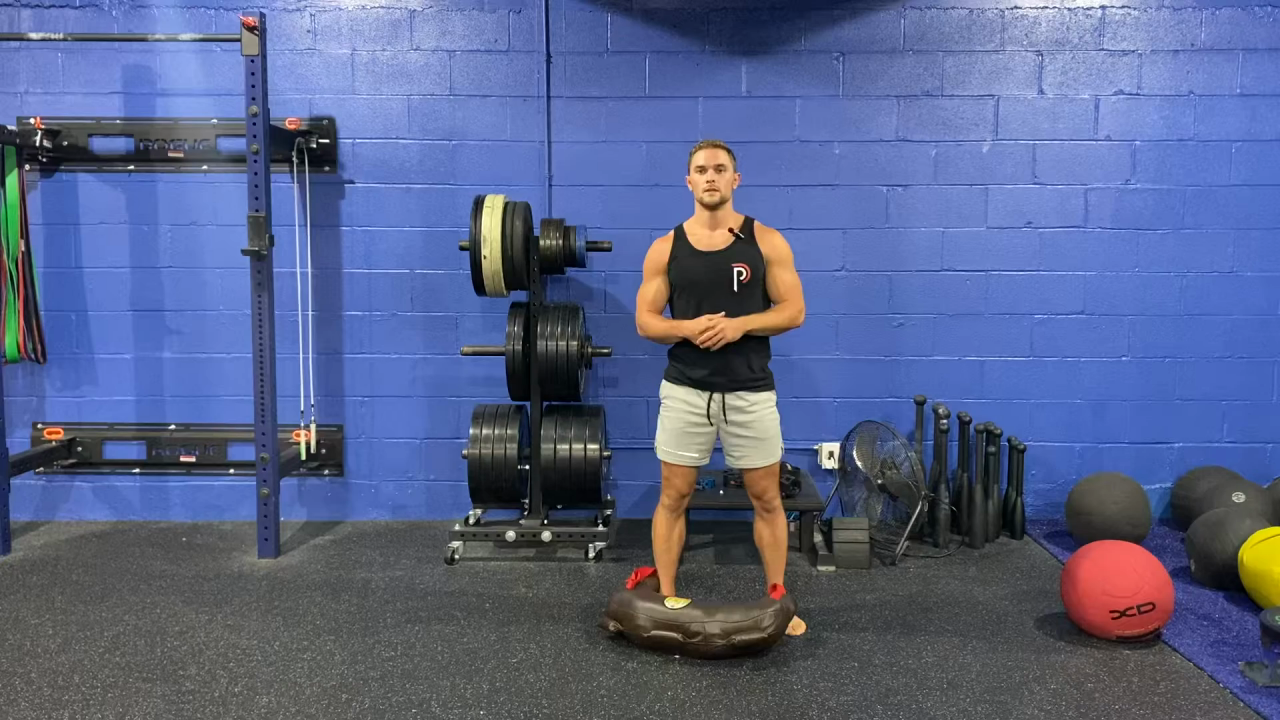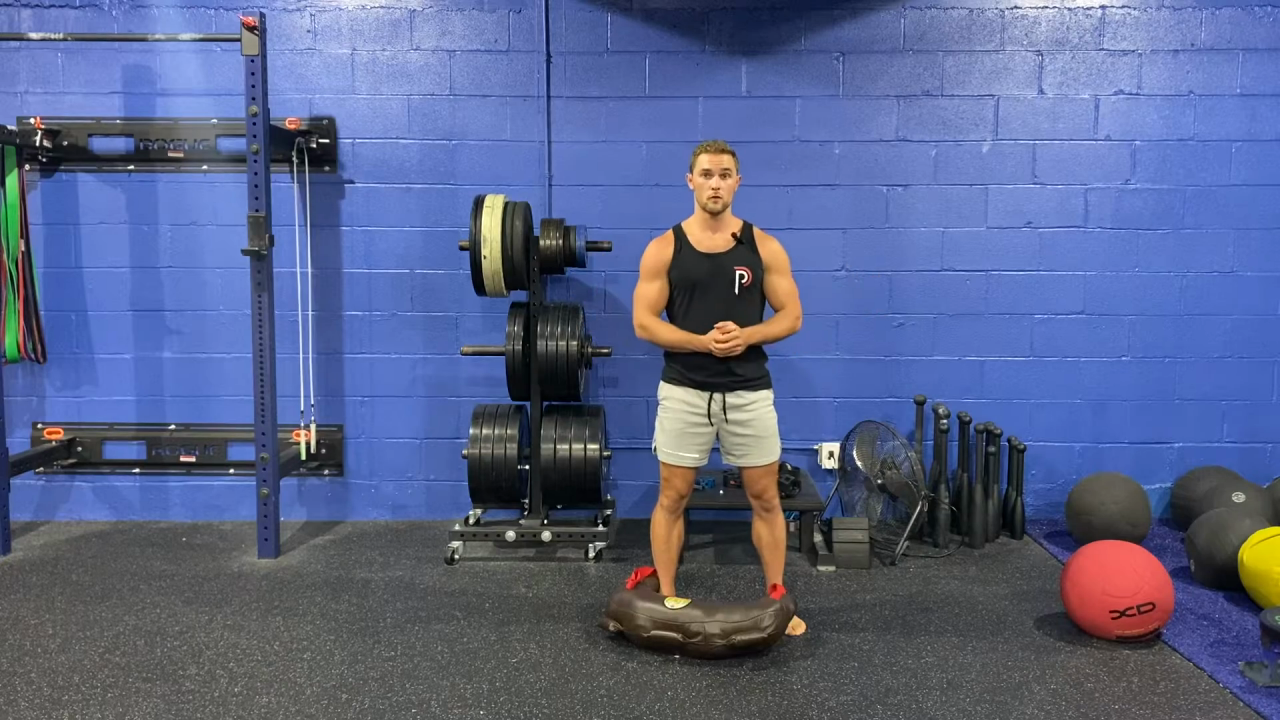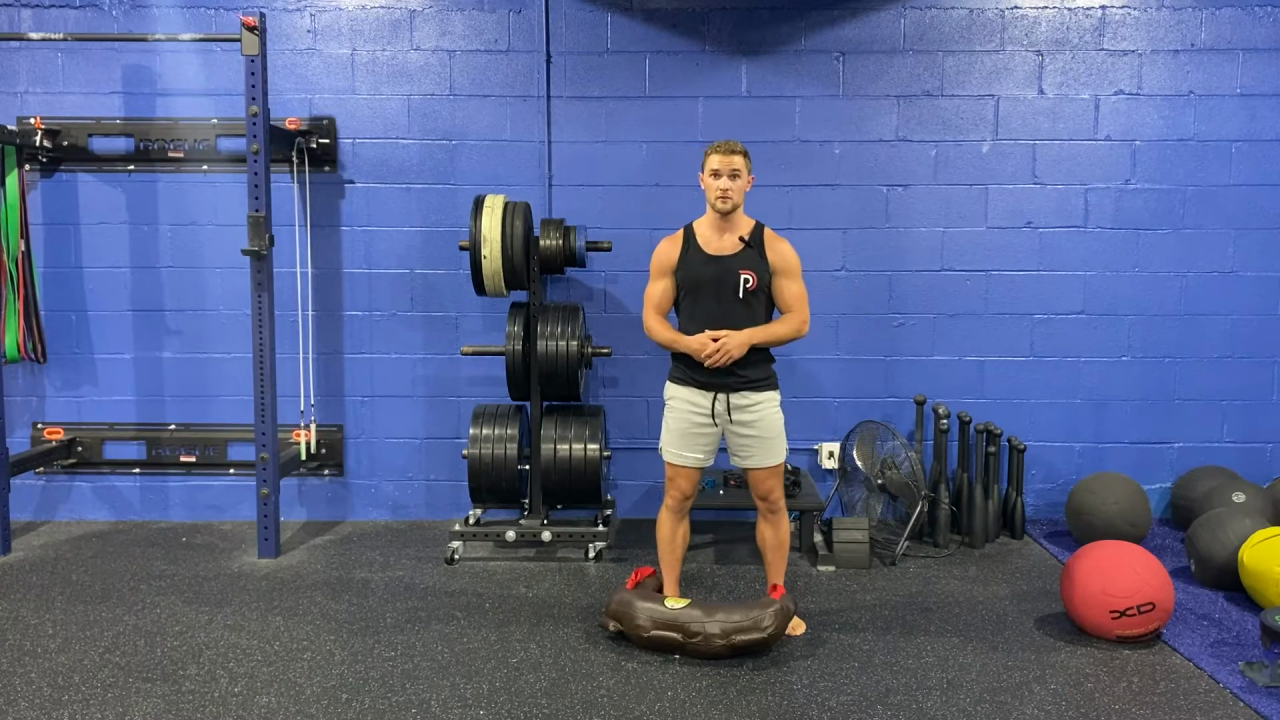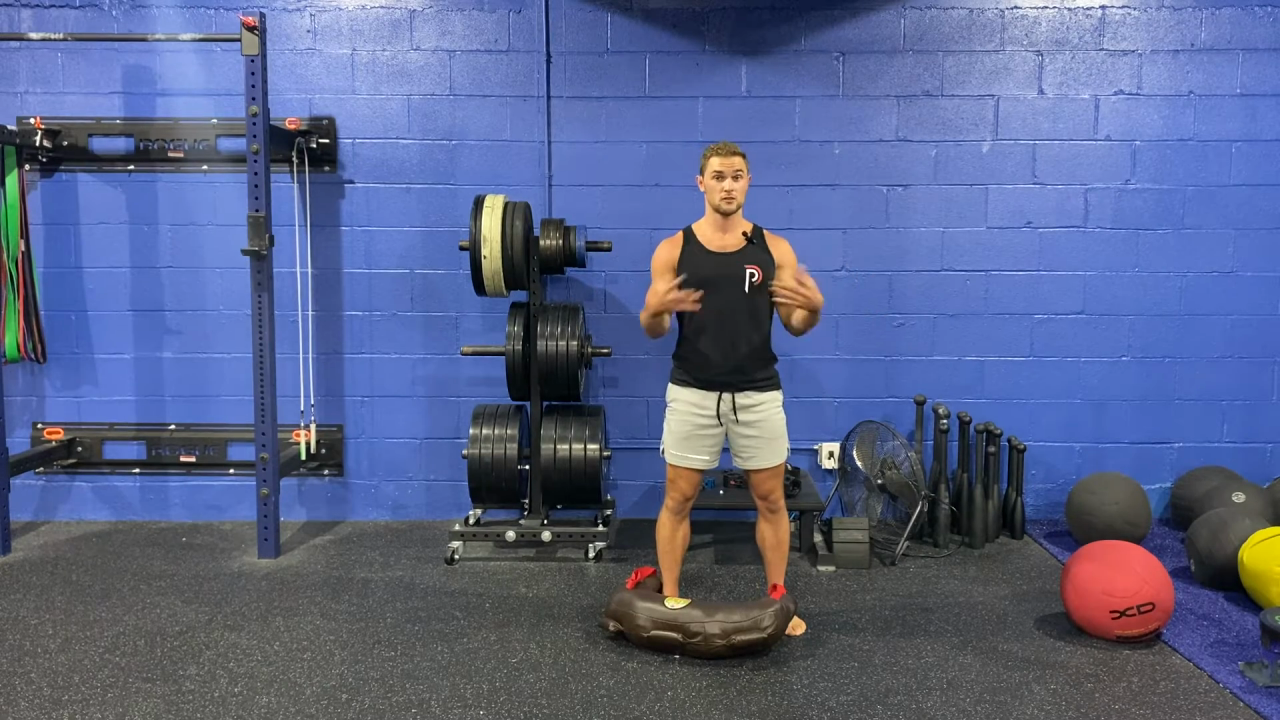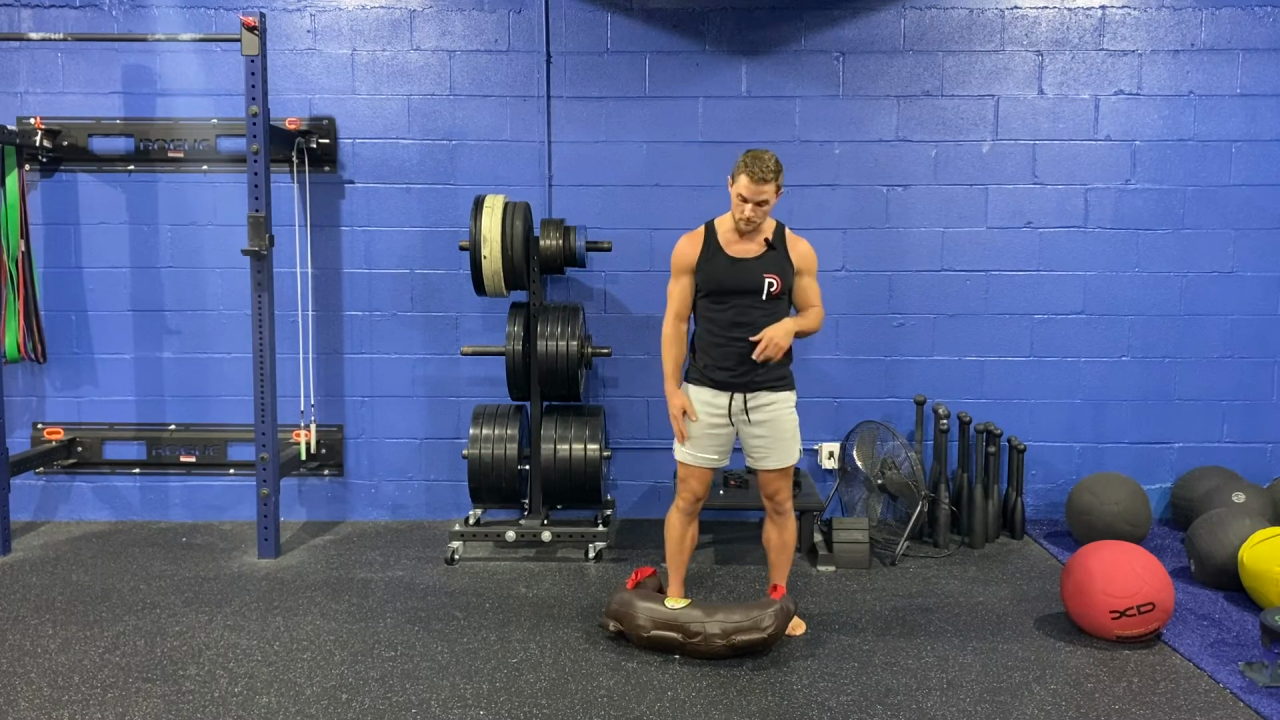
dt=1s
person 1, frame 1
left shoulder: (767, 241)
right shoulder: (665, 248)
left elbow: (794, 311)
right elbow: (645, 321)
left wrist: (739, 325)
right wrist: (686, 329)
left hip: (751, 392)
right hip: (684, 390)
left knee: (766, 498)
right knee: (673, 497)
right ankle: (666, 600)
person 1, frame 2
left shoulder: (765, 246)
right shoulder: (663, 248)
left elbow: (791, 316)
right elbow: (644, 322)
left wrist: (746, 336)
right wrist: (702, 341)
left hip: (749, 391)
right hip: (683, 391)
left knee: (765, 498)
right knee: (672, 497)
right ankle: (665, 599)
person 1, frame 3
left shoulder: (775, 249)
right shoulder: (672, 248)
left elbow: (798, 320)
right elbow: (652, 319)
left wrist: (745, 337)
right wrist: (690, 343)
left hip: (755, 393)
right hip: (689, 391)
left knee: (771, 500)
right knee: (677, 498)
right ankle: (670, 599)
person 1, frame 4
left shoulder: (775, 248)
right shoulder: (673, 248)
left elbow: (795, 324)
right elbow: (656, 328)
left wrist: (811, 305)
right wrist: (655, 311)
left hip: (758, 393)
right hip: (692, 392)
left knee: (770, 499)
right knee: (678, 498)
right ankle: (669, 600)
person 1, frame 5
left shoulder: (796, 249)
right shoulder: (693, 245)
left elbow: (815, 312)
right elbow: (675, 322)
left wrist: (789, 325)
right wrist: (672, 389)
left hip: (771, 395)
right hip: (705, 392)
left knee: (778, 501)
right knee: (688, 499)
left ankle: (778, 600)
right ankle: (674, 598)
